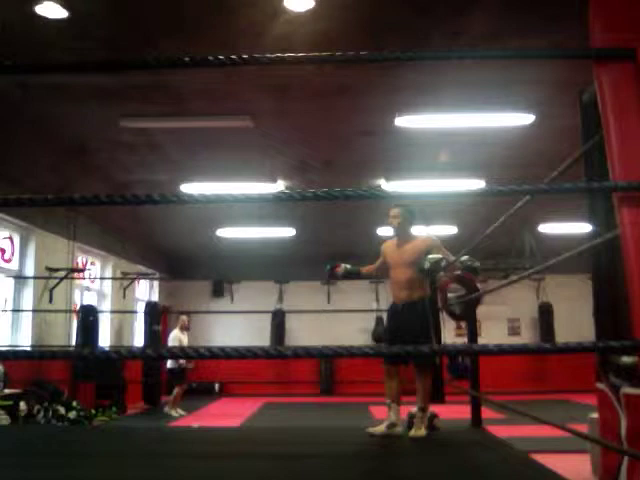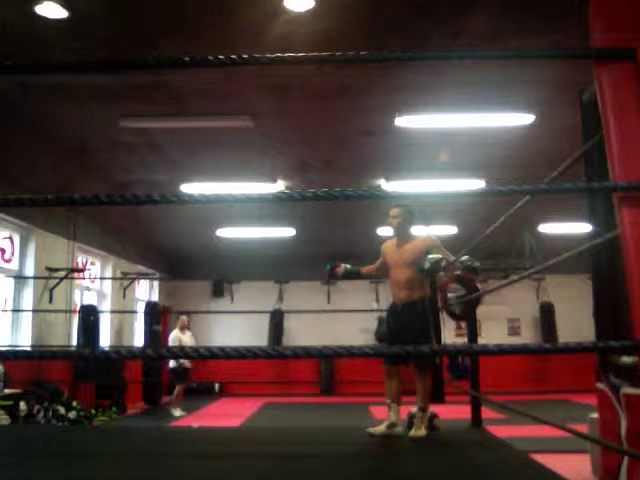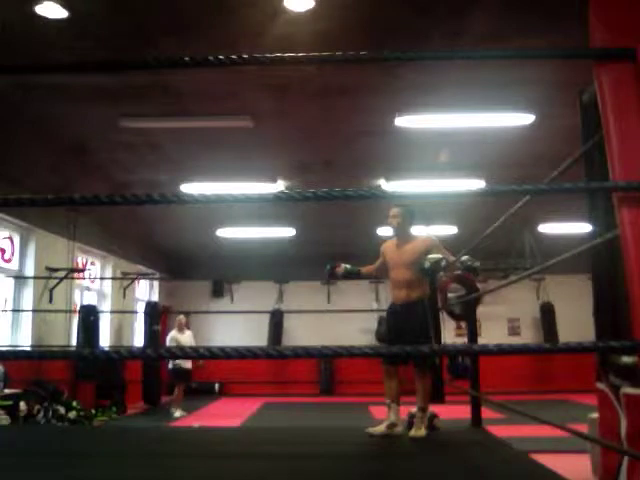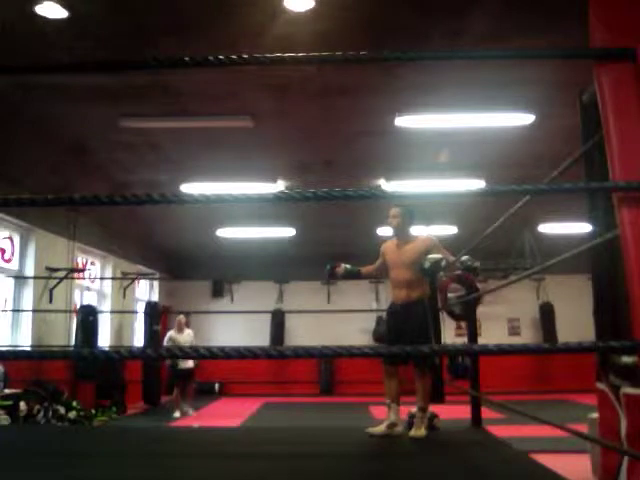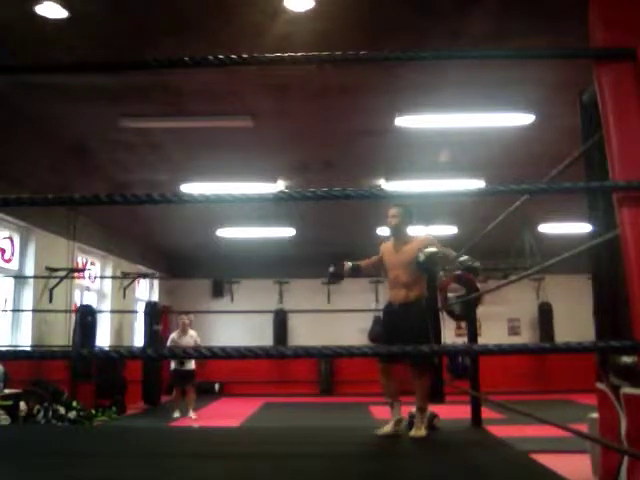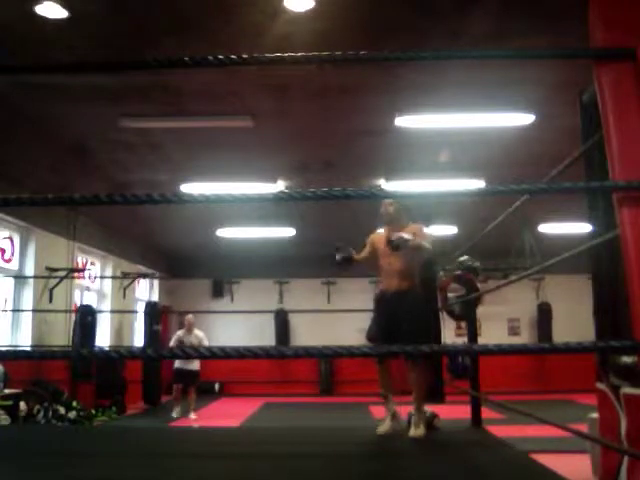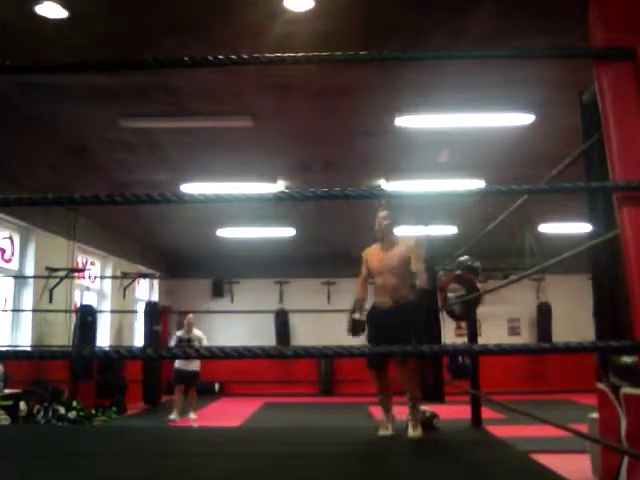
dt=0.3s
person 1, frame 1
left shoulder: (427, 243)
right shoulder: (387, 247)
left elbow: (452, 262)
right elbow: (377, 269)
right wrist: (348, 271)
left hip: (418, 309)
right hip: (396, 310)
left knee: (422, 366)
right knee: (390, 365)
left ankle: (421, 421)
right ankle: (393, 420)
person 1, frame 2
left shoulder: (427, 242)
right shoulder: (387, 247)
left elbow: (452, 261)
right elbow: (377, 269)
right wrist: (348, 271)
left hip: (417, 309)
right hip: (395, 309)
left knee: (422, 366)
right knee: (390, 366)
left ankle: (421, 420)
right ankle: (393, 420)
person 1, frame 3
left shoulder: (426, 243)
right shoulder: (386, 247)
left elbow: (452, 262)
right elbow: (377, 270)
right wrist: (348, 271)
left hip: (417, 309)
right hip: (395, 310)
left knee: (421, 366)
right knee: (390, 366)
left ankle: (421, 421)
right ankle: (393, 420)
person 1, frame 4
left shoulder: (426, 243)
right shoulder: (386, 248)
left elbow: (452, 262)
right elbow: (377, 270)
right wrist: (348, 271)
left hip: (417, 308)
right hip: (395, 309)
left knee: (421, 366)
right knee: (390, 366)
left ankle: (421, 420)
right ankle: (393, 420)
person 1, frame 5
left shoulder: (423, 243)
right shoulder: (384, 247)
left elbow: (452, 258)
right elbow: (370, 265)
left wrist: (434, 252)
right wrist: (350, 267)
left hip: (415, 309)
right hip: (392, 309)
left knee: (419, 367)
right knee: (384, 364)
left ankle: (420, 420)
right ankle: (396, 417)
person 1, frame 6
left shoulder: (414, 230)
right shoulder: (375, 238)
left elbow: (427, 251)
right elbow: (361, 258)
left wrist: (410, 241)
right wrist: (350, 256)
left hip: (411, 299)
right hip: (384, 299)
left knee: (415, 358)
right knee: (381, 356)
left ankle: (419, 416)
right ankle: (390, 412)
person 1, frame 7
left shoulder: (408, 249)
right shoulder: (368, 253)
left elbow: (421, 277)
right elbow: (362, 283)
left wrist: (414, 289)
right wrist: (356, 310)
left hip: (402, 312)
right hip: (378, 313)
left knee: (406, 363)
right knee: (377, 368)
left ankle: (414, 417)
right ankle: (387, 419)
person 2, frame 1
left shoulder: (185, 334)
right shoulder: (175, 334)
left wrist: (187, 361)
right wrist: (180, 362)
left hip: (181, 365)
right hip: (175, 366)
left knee: (182, 387)
right knee: (179, 387)
left ankle: (176, 408)
right ankle: (169, 407)
person 2, frame 2
left shoulder: (189, 334)
right shoulder: (175, 334)
left elbow: (193, 347)
right wrist: (180, 361)
left hip: (186, 365)
right hip: (177, 365)
left knee: (181, 387)
right knee: (179, 386)
left ankle: (177, 408)
right ankle: (174, 408)
person 2, frame 3
left shoulder: (189, 334)
right shoulder: (173, 335)
right wrist: (174, 362)
left hip: (187, 365)
right hip: (177, 365)
left knee: (183, 388)
right knee: (179, 387)
left ankle: (175, 407)
right ankle: (177, 409)
person 2, frame 4
left shoulder: (190, 333)
right shoulder: (171, 334)
left hip: (189, 364)
right hip: (176, 365)
left knee: (189, 387)
right knee: (177, 388)
left ankle: (186, 406)
right ankle: (177, 410)
person 2, frame 5
left shoulder: (194, 334)
right shoulder: (174, 336)
left elbow: (198, 347)
right wrist: (175, 358)
left hip: (189, 366)
right hip: (176, 367)
left knee: (190, 389)
right knee: (177, 389)
left ankle: (191, 411)
right ankle: (176, 410)
person 2, frame 6
left shoulder: (200, 335)
right shoulder: (179, 334)
right elbow: (171, 348)
right wrist: (178, 348)
left hip: (193, 366)
right hip: (179, 365)
left knee: (191, 389)
right knee: (177, 388)
left ankle: (191, 411)
right ankle: (177, 407)
person 2, frame 7
left shoulder: (199, 334)
right shoulder: (178, 334)
left wrist: (193, 345)
right wrist: (178, 345)
left hip: (193, 367)
right hip: (180, 366)
left knee: (192, 390)
right knee: (178, 389)
left ankle: (191, 412)
right ankle: (176, 413)
